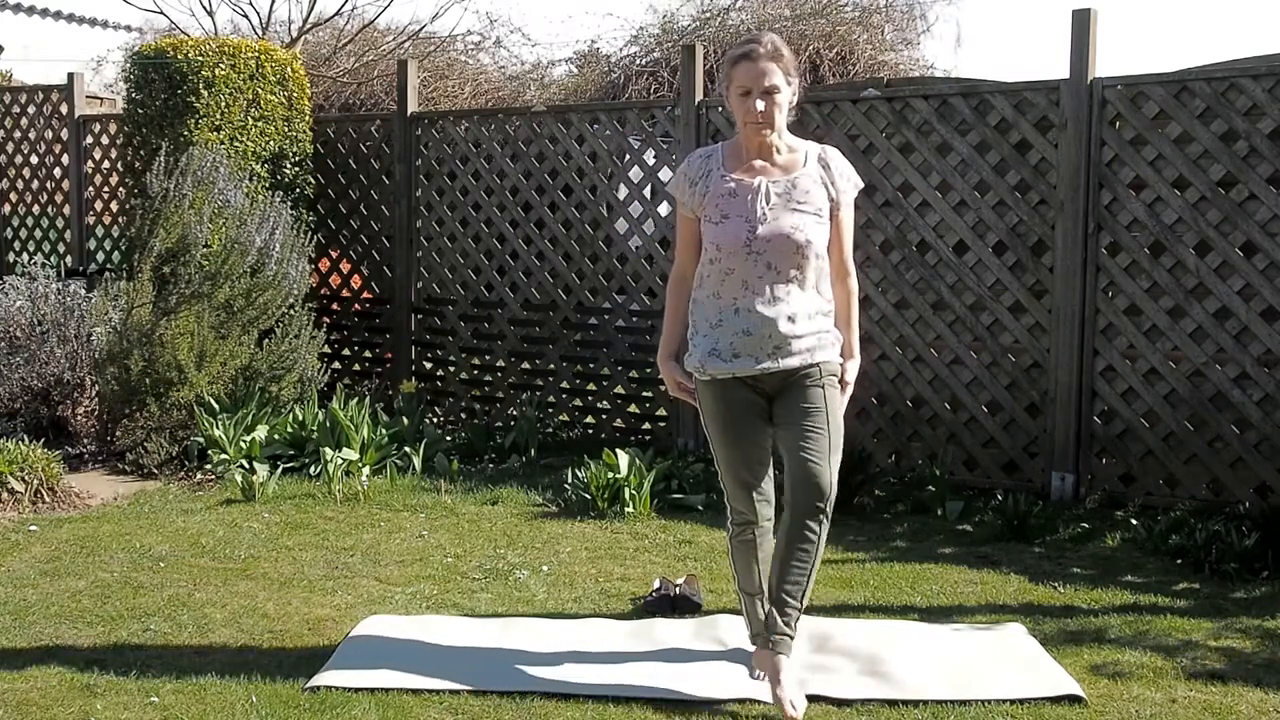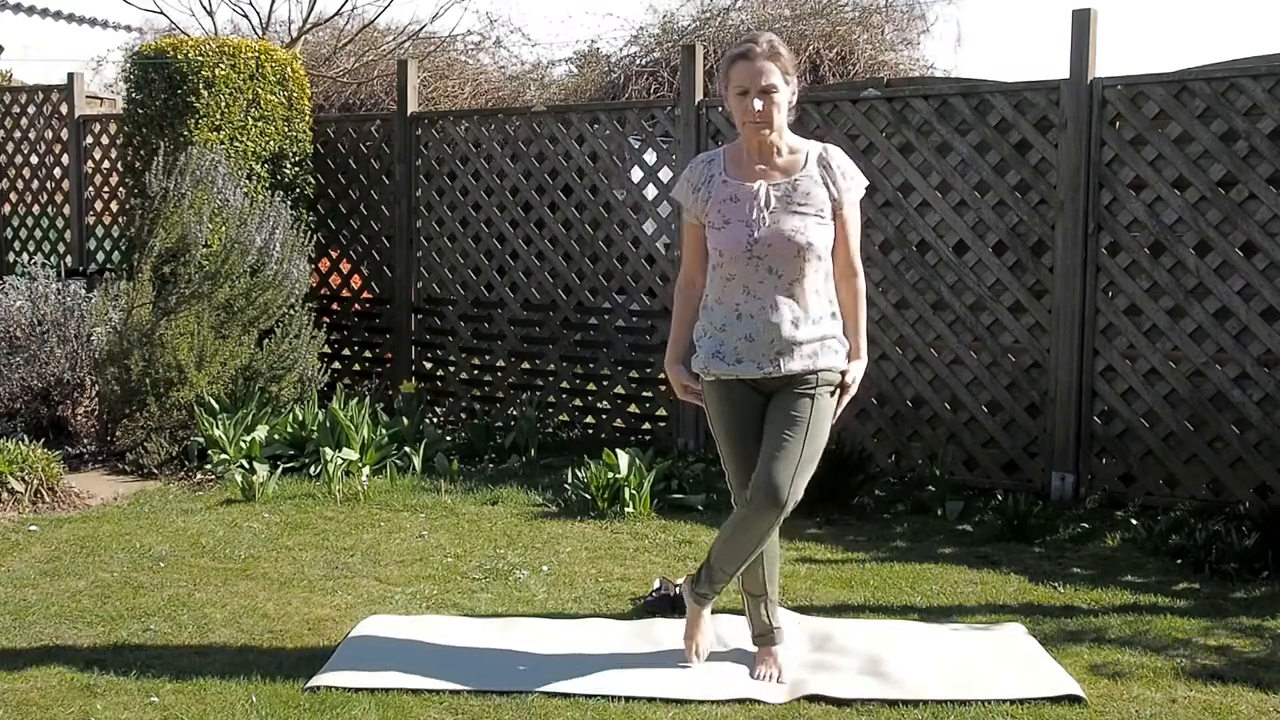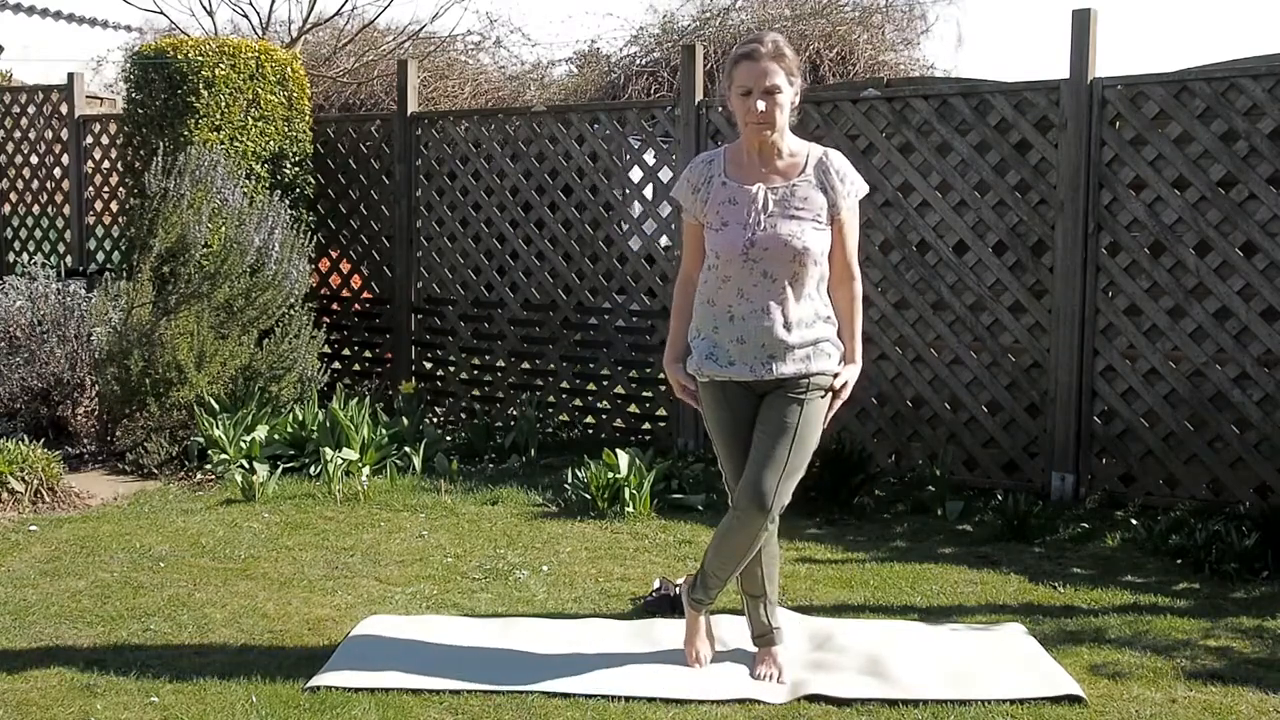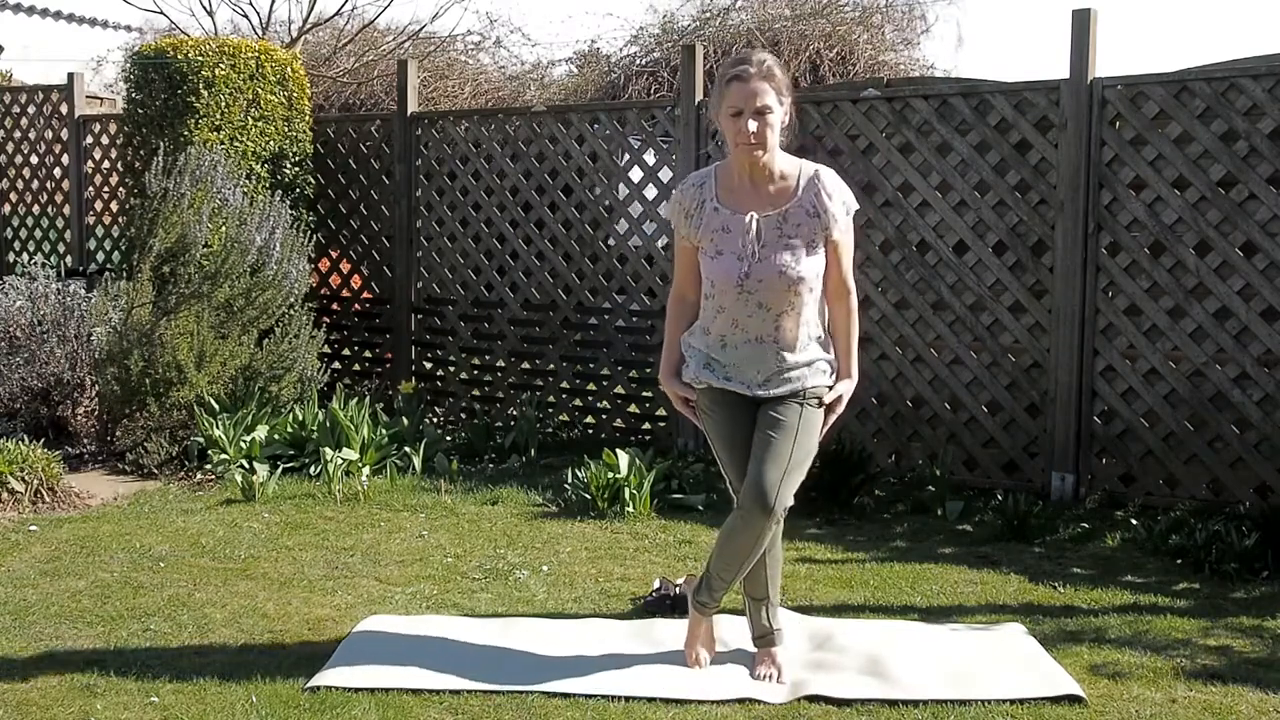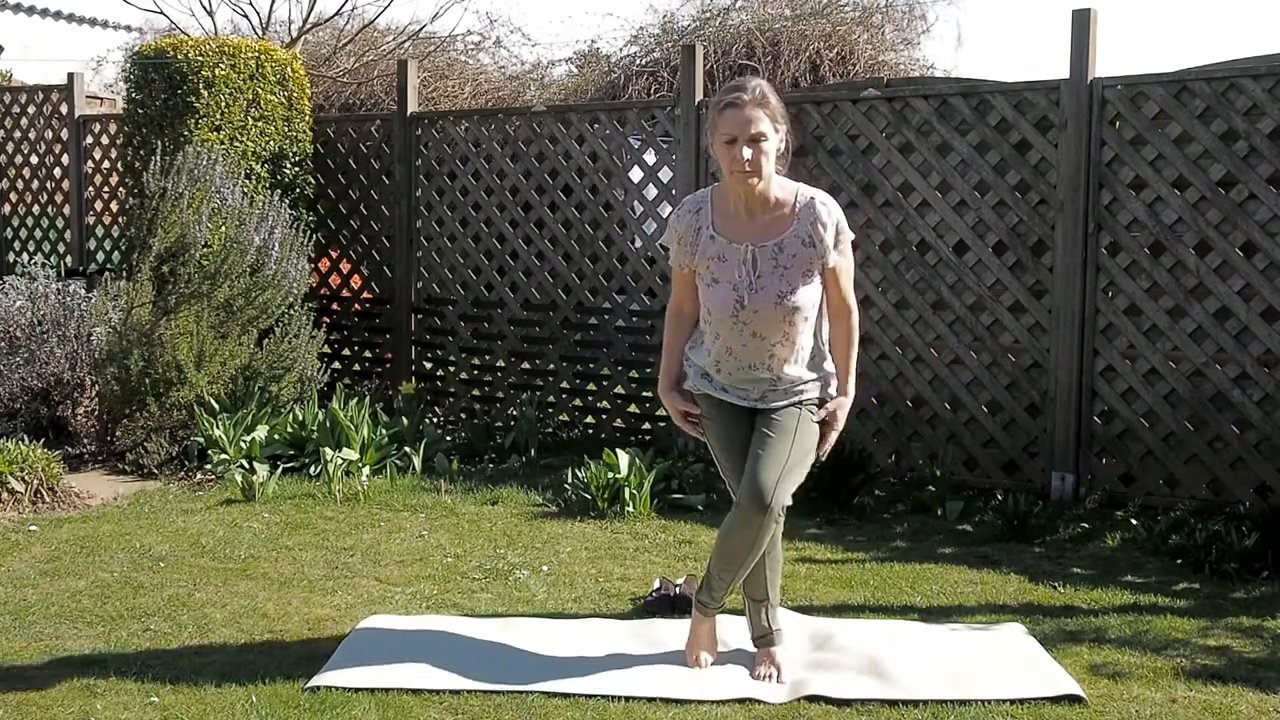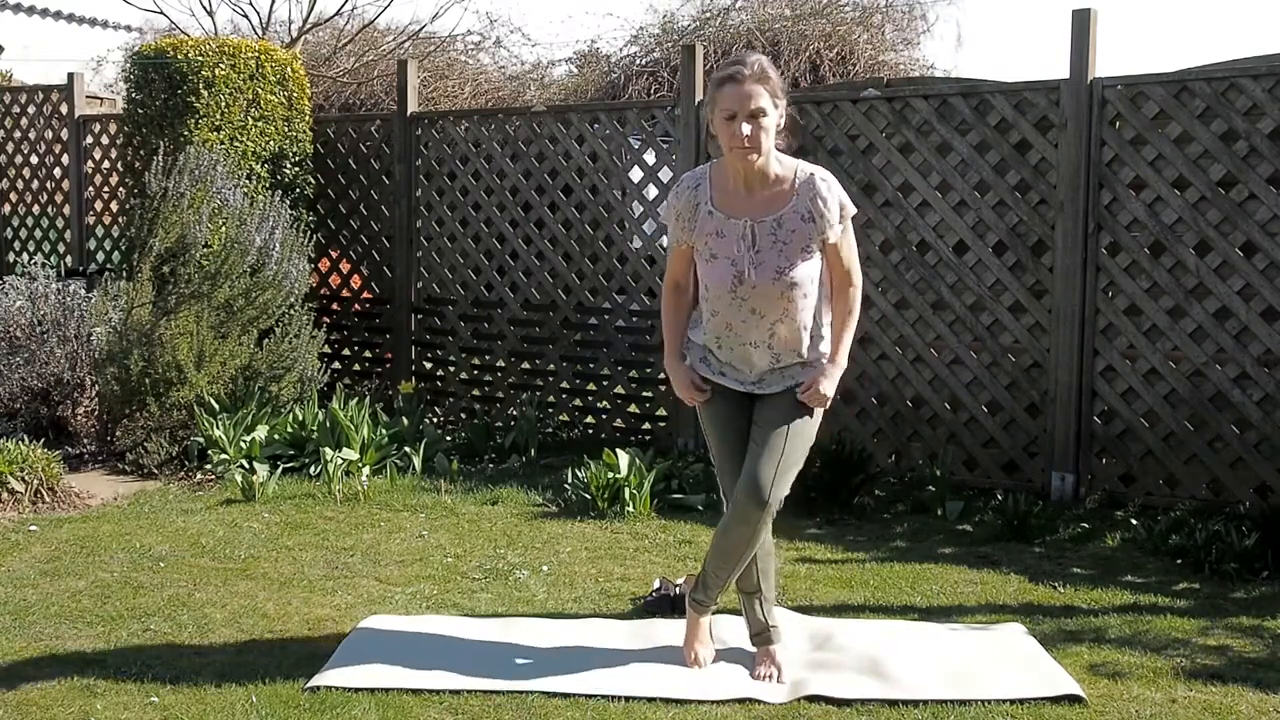
dt=0.5s
person 1, frame 1
left shoulder: (827, 169)
right shoulder: (700, 173)
left elbow: (842, 271)
right elbow: (684, 272)
left wrist: (851, 352)
right wrist: (668, 354)
left hip: (807, 361)
right hip: (724, 367)
left knee: (815, 490)
right knee: (749, 507)
left ankle: (781, 643)
right ankle: (761, 637)
person 1, frame 2
left shoulder: (830, 169)
right shoulder: (704, 176)
left elbow: (849, 271)
right elbow: (691, 277)
left wrist: (858, 353)
right wrist: (675, 356)
left hip: (811, 364)
right hip: (728, 367)
left knee: (775, 496)
right knee: (752, 501)
left ankle: (701, 589)
right ankle: (766, 636)
person 1, frame 3
left shoulder: (828, 173)
right shoulder: (704, 176)
left elbow: (846, 276)
right elbow: (690, 275)
left wrist: (852, 356)
right wrist: (673, 354)
left hip: (803, 368)
right hip: (721, 368)
left knee: (762, 502)
right knee: (752, 504)
left ankle: (698, 593)
right ankle: (767, 637)
person 1, frame 4
left shoulder: (822, 191)
right shoulder: (695, 195)
left elbow: (841, 291)
right elbow: (684, 292)
left wrist: (847, 373)
right wrist: (669, 369)
left hip: (799, 380)
right hip: (718, 378)
left knee: (766, 501)
right knee: (757, 504)
left ankle: (703, 600)
right ankle: (768, 637)
person 1, frame 5
left shoulder: (818, 215)
right shoulder: (692, 218)
left elbow: (843, 311)
right elbow: (681, 308)
left wrist: (844, 393)
right wrist: (668, 384)
left hip: (796, 393)
right hip: (718, 390)
left knee: (762, 500)
right knee: (759, 507)
left ankle: (706, 603)
right ankle: (767, 637)
person 1, frame 6
left shoulder: (817, 191)
right shoulder: (691, 195)
left elbow: (847, 283)
right elbow: (677, 284)
left wrist: (834, 364)
right wrist: (674, 360)
left hip: (794, 378)
right hip: (718, 375)
left knee: (758, 499)
right knee: (745, 503)
left ankle: (699, 602)
right ankle: (764, 633)
